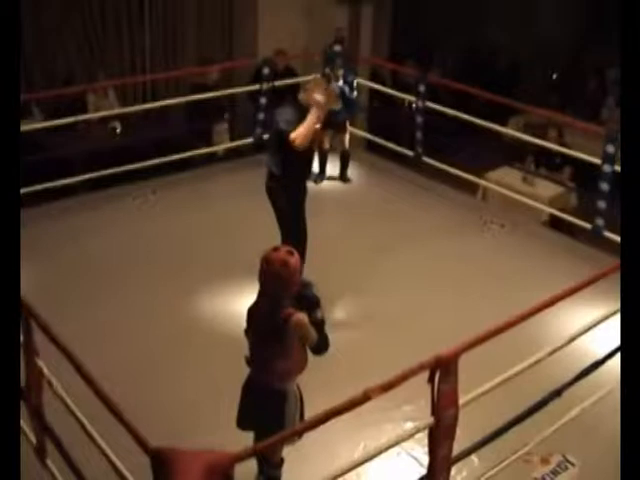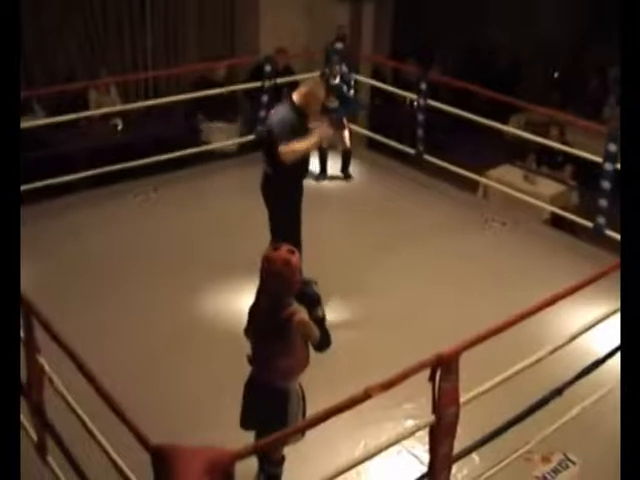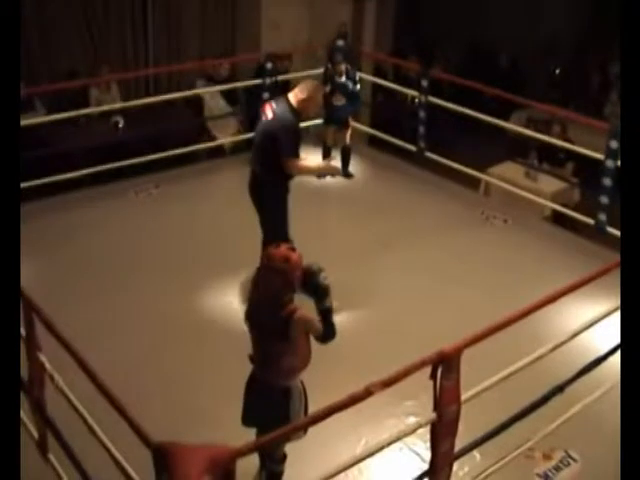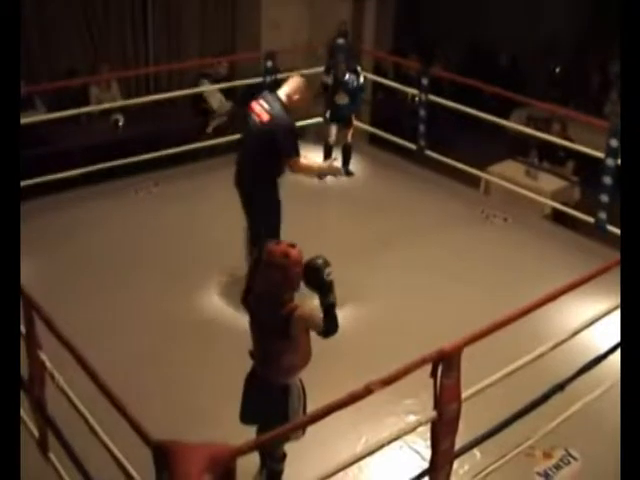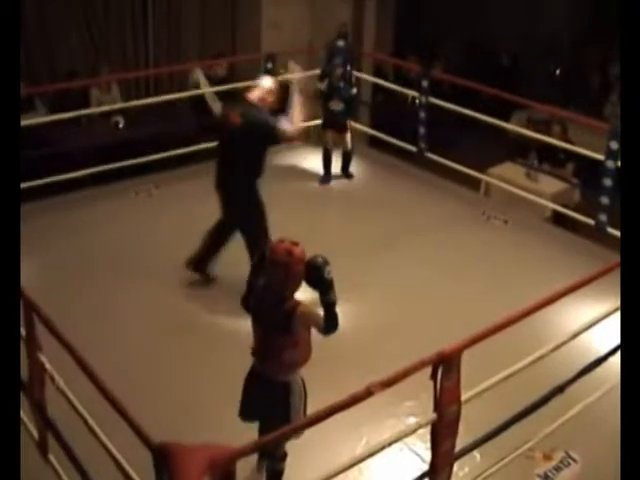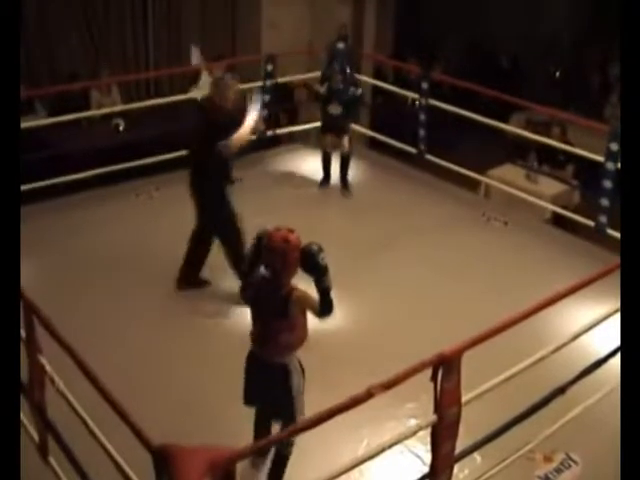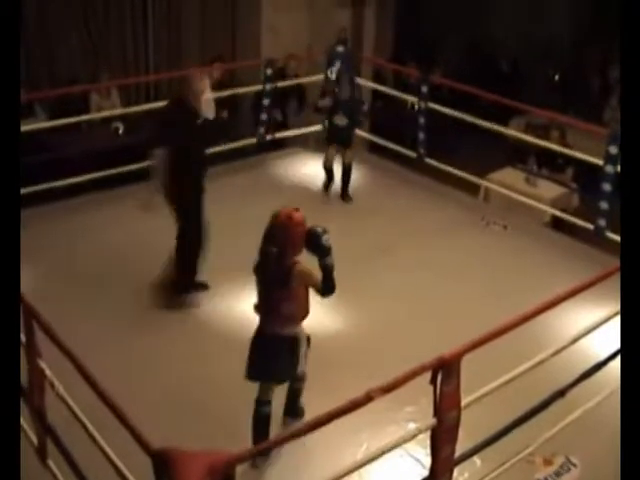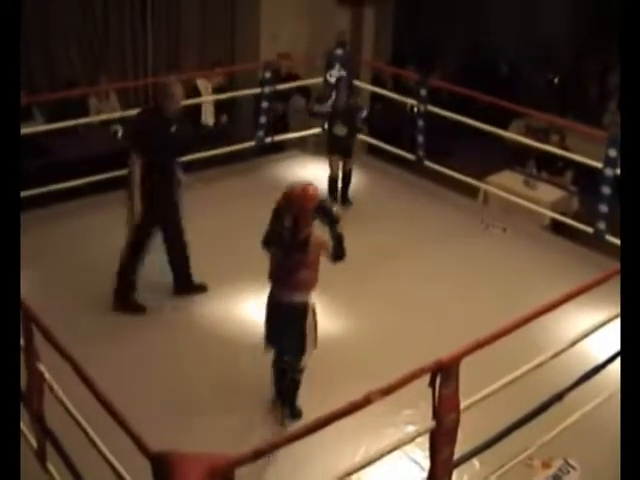
dt=0.3s
person 1, frame 1
left shoulder: (255, 309)
right shoulder: (295, 321)
right elbow: (320, 347)
right wrist: (315, 313)
left hip: (257, 383)
right hip: (281, 391)
left knee: (262, 436)
right knee: (274, 445)
person 1, frame 2
left shoulder: (257, 308)
right shoulder: (297, 320)
right elbow: (323, 344)
right wrist: (316, 310)
left hip: (258, 383)
right hip: (283, 390)
left knee: (263, 434)
right knee: (276, 445)
person 1, frame 3
left shoulder: (257, 304)
right shoulder: (298, 318)
right elbow: (327, 334)
left wrist: (257, 284)
right wrist: (323, 299)
left hip: (260, 380)
right hip: (285, 387)
left knee: (264, 431)
right knee: (278, 443)
person 1, frame 4
left shoulder: (256, 301)
right shoulder: (298, 315)
right elbow: (329, 328)
left wrist: (258, 266)
right wrist: (327, 293)
left hip: (259, 378)
right hip: (284, 386)
left knee: (264, 429)
right knee: (277, 441)
person 1, frame 5
left shoulder: (258, 298)
right shoulder: (300, 312)
right elbow: (330, 326)
left wrist: (258, 268)
right wrist: (327, 292)
left hip: (260, 375)
right hip: (285, 383)
left knee: (266, 424)
right knee: (279, 439)
left ankle: (263, 459)
person 1, frame 6
left shoulder: (256, 283)
right shoulder: (295, 296)
right elbow: (325, 310)
left wrist: (255, 252)
right wrist: (322, 277)
left hip: (259, 359)
right hip: (284, 365)
left knee: (263, 407)
right knee: (290, 422)
left ankle: (258, 453)
person 1, frame 7
left shoulder: (266, 261)
right shoulder: (299, 270)
right elbow: (327, 289)
left wrist: (269, 237)
right wrist: (325, 257)
left hip: (266, 333)
right hip: (291, 335)
left knee: (265, 390)
right knee: (298, 374)
left ankle: (260, 448)
right ankle: (291, 412)
person 1, frame 8
left shoulder: (278, 233)
right shoulder: (314, 239)
left elbow: (266, 244)
right elbow: (338, 255)
left wrist: (277, 213)
right wrist: (334, 226)
left hip: (277, 301)
right hip: (300, 304)
left knee: (281, 350)
right knee: (298, 356)
left ankle: (280, 398)
right ankle: (289, 407)
person 2, frame 1
left shoulder: (303, 110)
right shoulder: (287, 113)
right elbow: (299, 141)
left wrist: (326, 106)
right wrist: (316, 110)
left hip: (295, 182)
right hip: (283, 185)
left knee: (293, 235)
right knee: (295, 237)
person 2, frame 2
left shoulder: (296, 111)
right shoulder: (284, 118)
right elbow: (286, 154)
left wrist: (317, 131)
right wrist: (316, 137)
left hip: (289, 183)
right hip: (280, 186)
left knee: (291, 234)
right knee: (285, 237)
person 2, frame 3
left shoulder: (276, 104)
right shoulder: (285, 121)
right elbow: (293, 166)
right wrist: (324, 167)
left hip: (265, 180)
right hip: (269, 186)
left knee: (277, 234)
right knee: (276, 238)
person 2, frame 4
left shoulder: (260, 101)
right shoulder: (282, 122)
right elbow: (294, 165)
right wrist: (326, 168)
left hip: (244, 176)
right hip: (261, 181)
left knee: (256, 224)
right knee: (268, 235)
person 2, frame 5
left shoulder: (233, 110)
right shoulder: (258, 120)
left elbow: (217, 108)
right elbow: (292, 130)
right wrist: (296, 91)
left hip: (225, 180)
right hip: (243, 185)
left knee: (228, 223)
right knee: (258, 236)
left ankle: (198, 262)
person 2, frame 6
left shoulder: (210, 109)
right shoulder: (211, 118)
right elbow: (229, 146)
right wrist: (251, 119)
left hip: (208, 181)
right hip: (210, 184)
left knee: (205, 229)
right knee: (231, 234)
left ankle: (188, 277)
person 2, frame 7
left shoulder: (192, 110)
right shoulder: (173, 115)
right elbow: (159, 154)
right wrist: (162, 187)
left hip: (193, 181)
right hip: (183, 184)
left knee: (189, 231)
right knee: (193, 233)
left ankle: (186, 280)
right ankle: (174, 286)
person 2, frame 8
left shoulder: (169, 117)
right shoulder: (145, 122)
right elbow: (135, 163)
left wrist: (176, 172)
right wrist: (135, 199)
left hip: (165, 188)
right hip: (148, 191)
left knee: (175, 235)
right knee: (139, 243)
left ankle: (184, 283)
right ankle: (123, 297)
person 3, frame 1
left shoulder: (348, 80)
right shoulder: (326, 81)
left elbow: (352, 101)
left hip: (342, 119)
right hip: (329, 118)
left knee: (344, 148)
right knee: (324, 147)
left ankle: (343, 173)
right ankle: (321, 173)
person 3, frame 2
left shoulder: (346, 79)
right shoulder: (324, 79)
left elbow: (349, 99)
left hip: (340, 117)
right hip: (326, 116)
left knee: (346, 146)
right knee: (323, 146)
left ankle: (345, 169)
right ankle: (323, 171)
person 3, frame 3
left shoulder: (351, 76)
right shoulder: (329, 76)
left elbow: (356, 95)
right elbow: (324, 94)
left hip: (345, 114)
right hip: (331, 114)
left knee: (346, 143)
right knee: (328, 142)
left ankle: (345, 168)
person 3, frame 4
left shoulder: (353, 77)
right shoulder: (332, 75)
left elbow: (360, 90)
right elbow: (325, 88)
left hip: (348, 113)
right hip: (334, 113)
left knee: (347, 142)
right knee: (329, 141)
left ankle: (345, 166)
person 3, frame 5
left shoulder: (347, 84)
right shoulder: (327, 82)
left elbow: (352, 100)
right elbow: (319, 91)
left hip: (342, 120)
right hip: (329, 119)
left knee: (348, 147)
right knee: (328, 147)
left ankle: (345, 169)
right ankle: (327, 173)
person 3, frame 6
left shoulder: (348, 88)
right shoulder: (326, 86)
left elbow: (357, 99)
right elbow: (318, 95)
left wrist: (356, 85)
right wrist: (323, 81)
left hip: (342, 125)
right hip: (328, 123)
left knee: (346, 151)
right knee: (327, 151)
left ankle: (344, 179)
right ankle: (326, 177)
person 3, frame 7
left shoulder: (354, 101)
right shoulder: (332, 98)
left elbow: (362, 114)
right elbow: (319, 107)
right wrist: (325, 95)
left hip: (347, 135)
right hip: (333, 133)
left knee: (347, 163)
right knee: (328, 162)
left ankle: (345, 191)
right ankle: (329, 179)
person 3, frame 8
left shoulder: (353, 106)
right shoulder: (331, 104)
left elbow: (363, 119)
right elbow: (316, 111)
left hip: (347, 142)
right hip: (333, 143)
left knee: (347, 169)
right knee: (334, 173)
left ankle: (344, 195)
right ankle: (334, 201)
